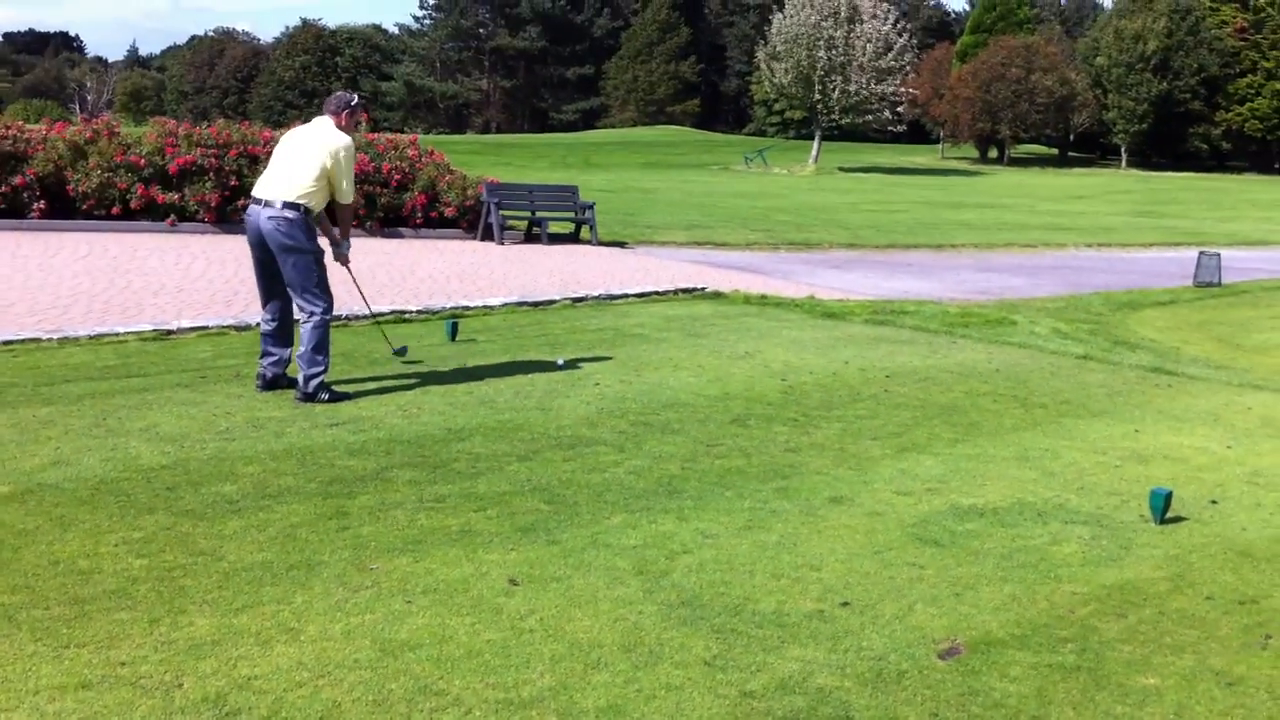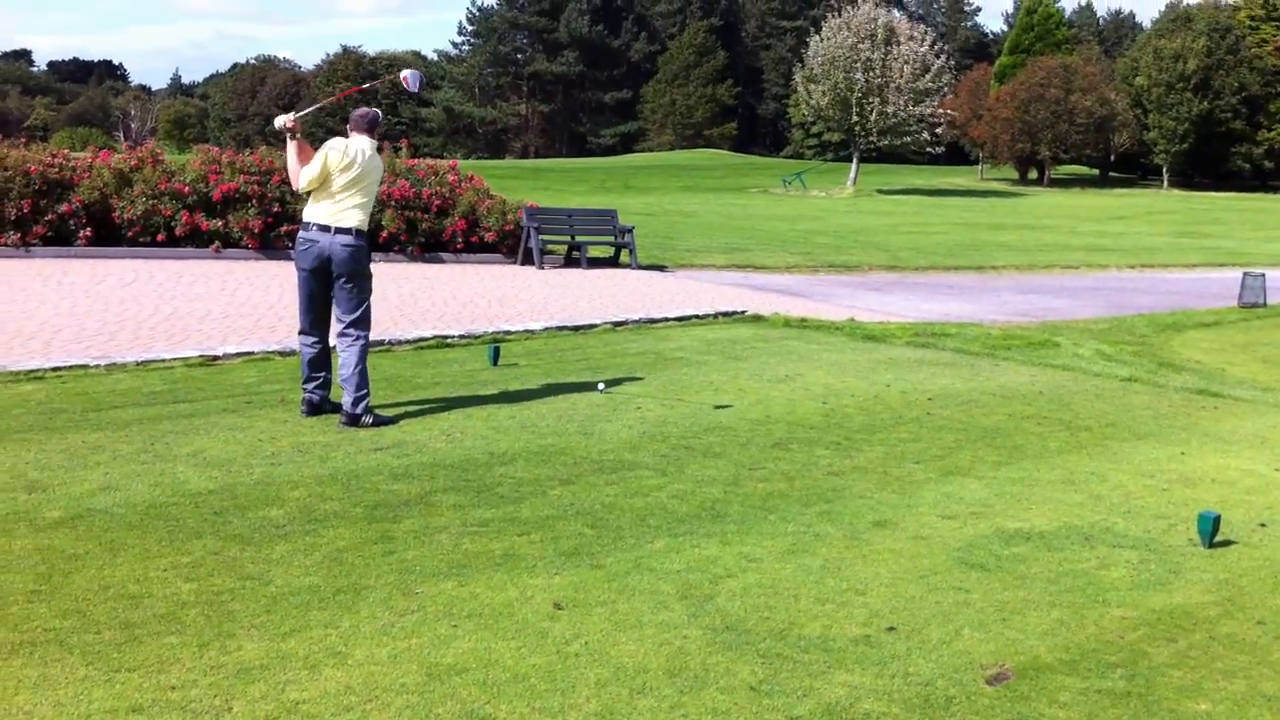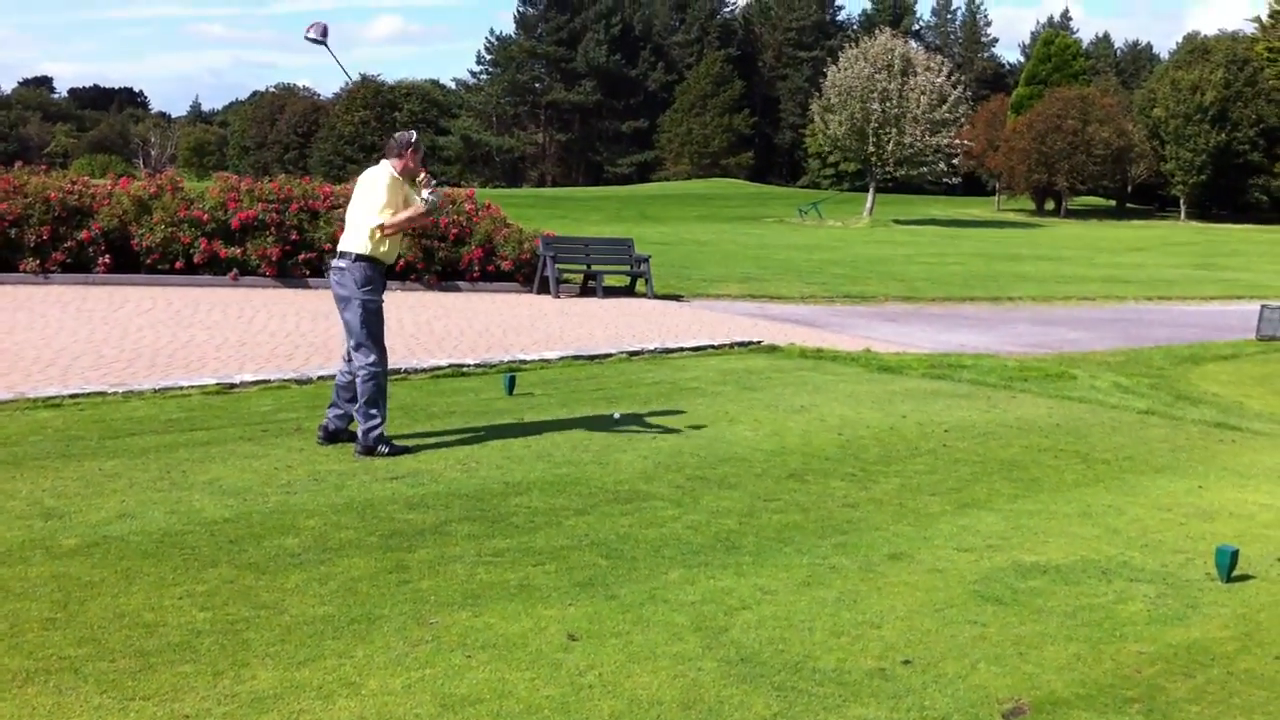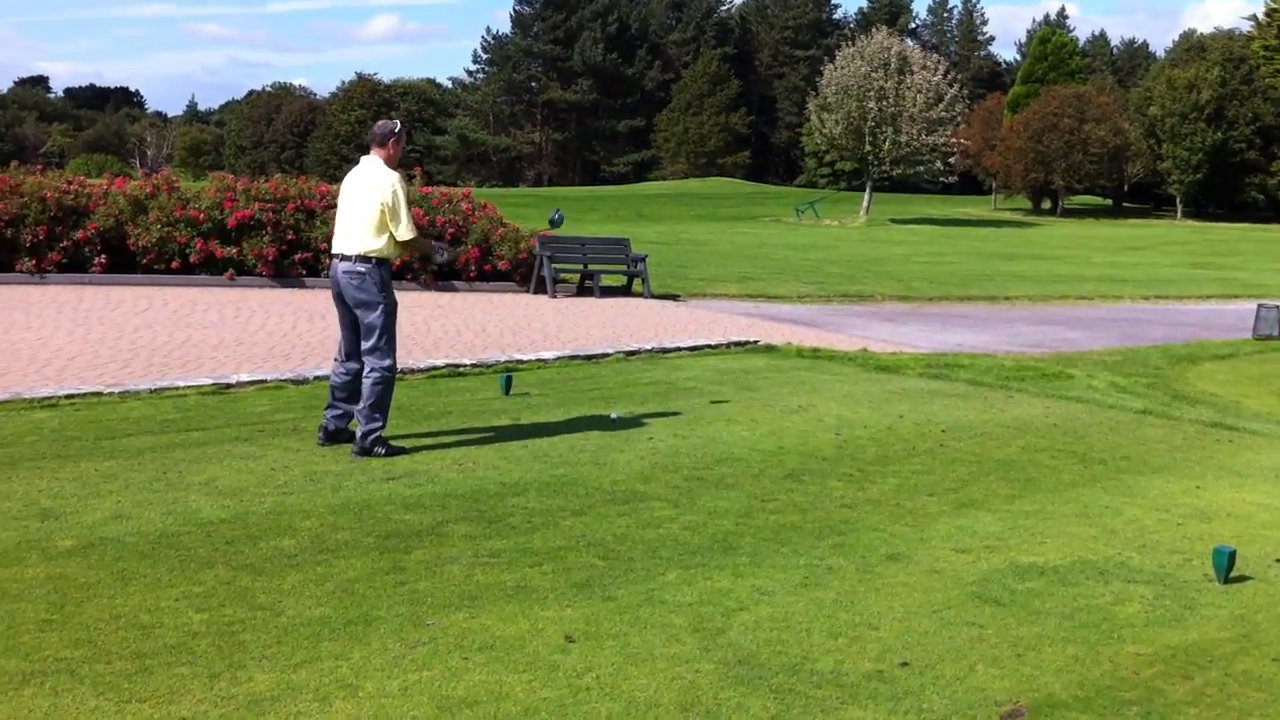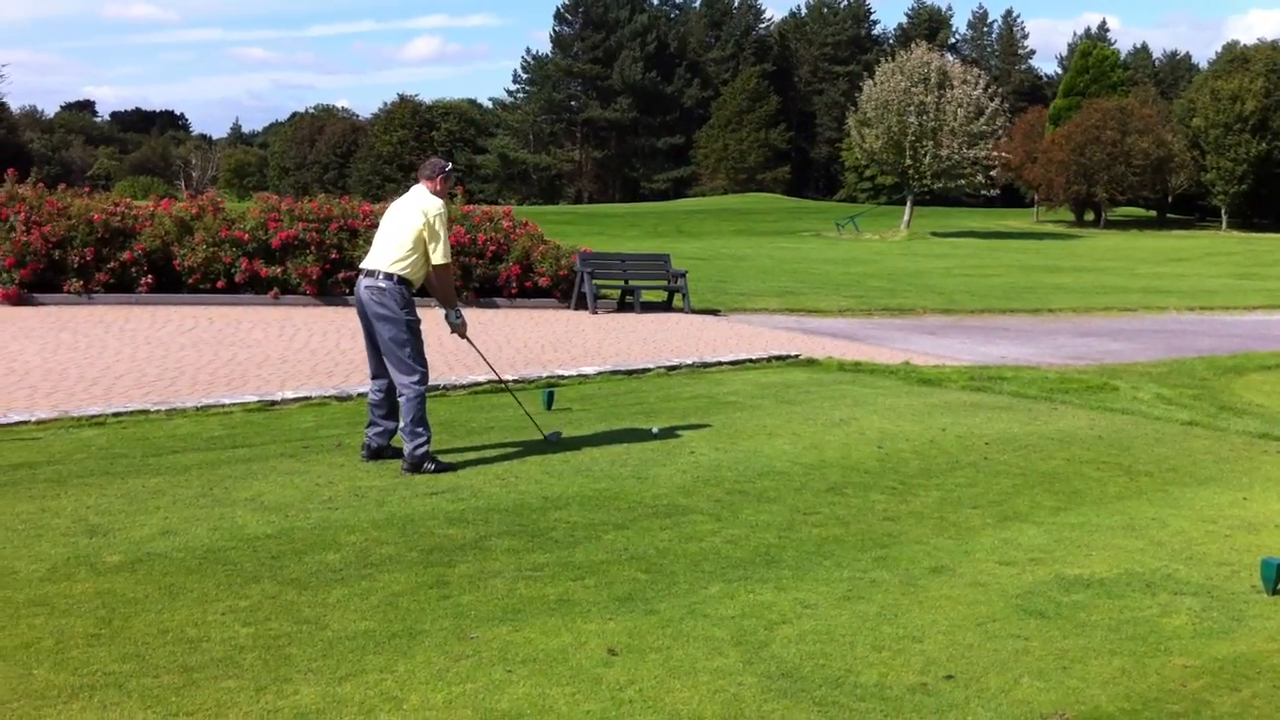
dt=0.7s
person 1, frame 1
left shoulder: (298, 132)
right shoulder: (341, 141)
right elbow: (345, 203)
left wrist: (331, 236)
right wrist: (342, 242)
left hip: (256, 213)
right hip: (287, 219)
left knee: (276, 302)
right knee: (317, 305)
left ankle: (271, 372)
right ankle: (311, 384)
person 1, frame 2
left shoulder: (339, 147)
right shoulder: (376, 162)
left elbow: (302, 182)
right elbow: (321, 162)
left wrist: (292, 137)
right wrist: (296, 136)
left hip: (311, 239)
right hip: (350, 244)
left knee: (313, 327)
right knee: (353, 329)
left ankle: (314, 397)
right ankle: (355, 408)
person 1, frame 3
left shoulder: (399, 184)
right shoulder: (378, 177)
left elbow: (416, 216)
right elbow: (383, 227)
left wrist: (426, 197)
right wrist: (421, 207)
left hip: (359, 271)
right hip: (357, 271)
left knee: (358, 354)
right knee: (370, 356)
left ankle: (335, 425)
right ankle: (370, 437)
person 1, frame 4
left shoulder: (354, 175)
right shoulder: (389, 179)
right elbow: (404, 238)
left hip: (340, 267)
right hip: (367, 271)
left knee: (350, 353)
right knee: (379, 360)
left ankle: (333, 425)
right ankle: (367, 438)
person 1, frame 5
left shoulder: (403, 202)
right shoulder: (433, 205)
left elbow: (423, 266)
right elbow: (441, 267)
left wrist: (446, 306)
right wrist: (453, 310)
left hip: (366, 285)
right hip: (389, 290)
left knee: (383, 373)
right knee: (411, 375)
left ankle: (376, 441)
right ankle: (416, 454)
